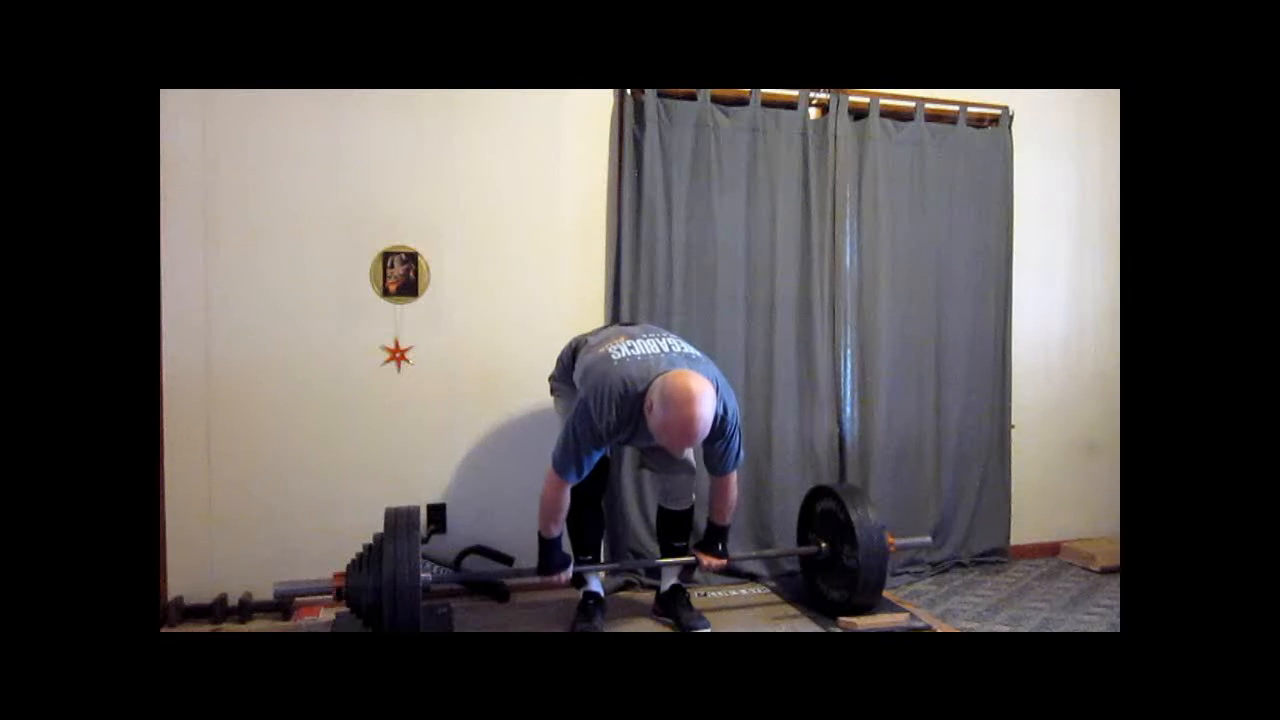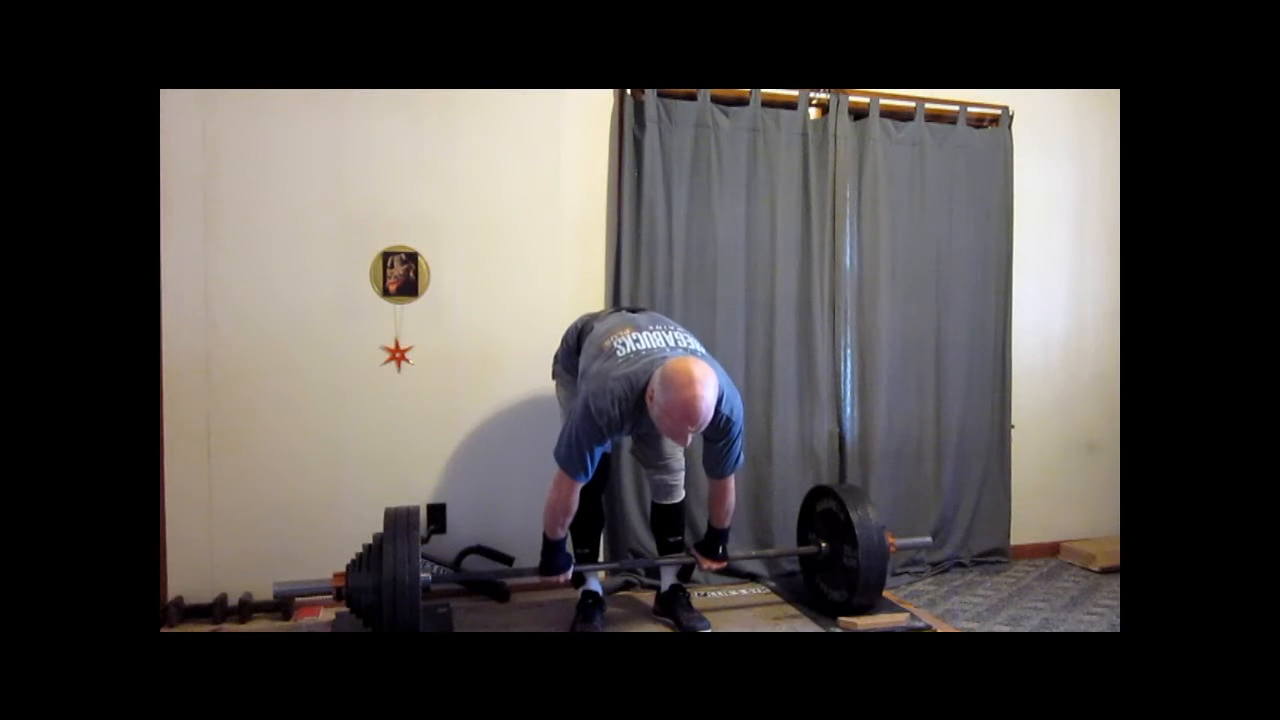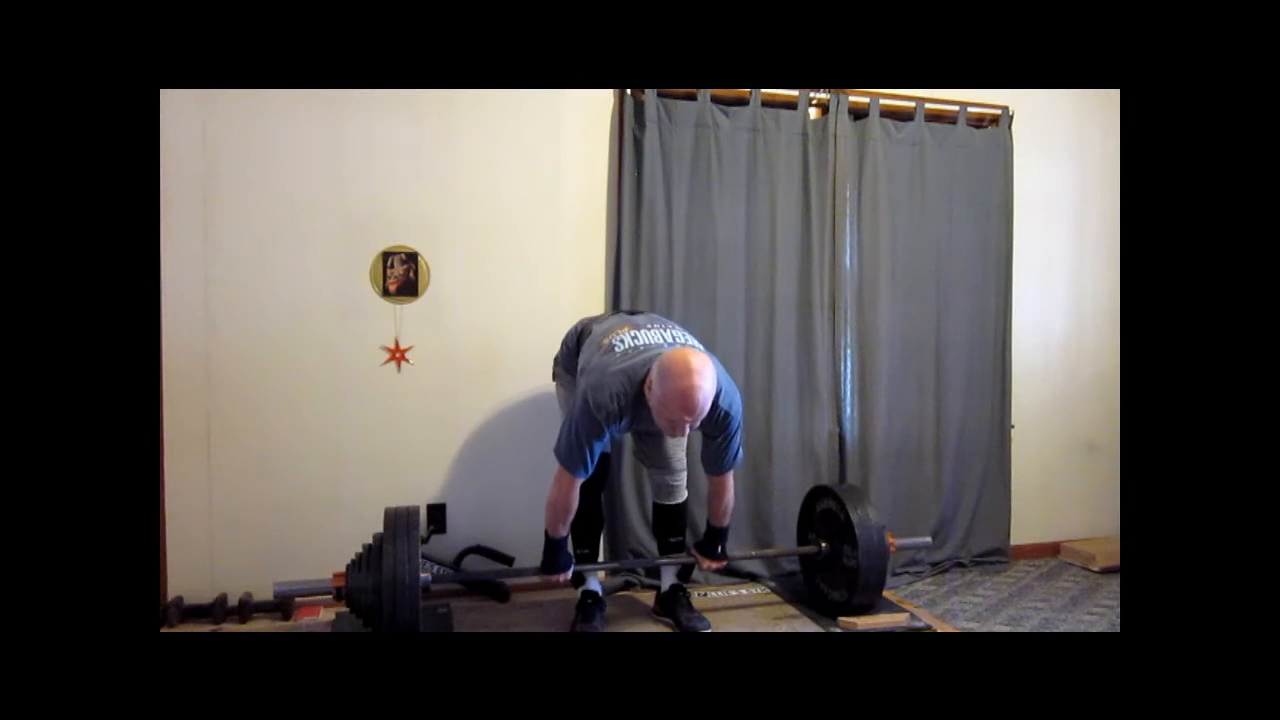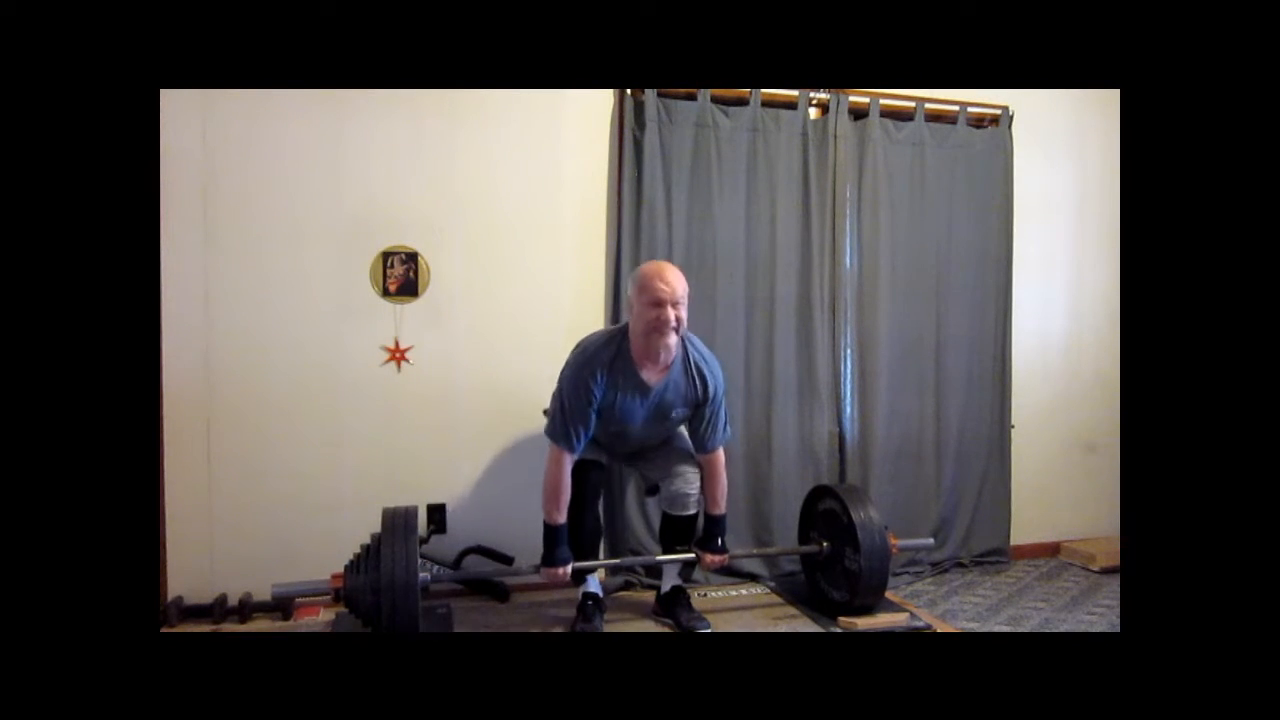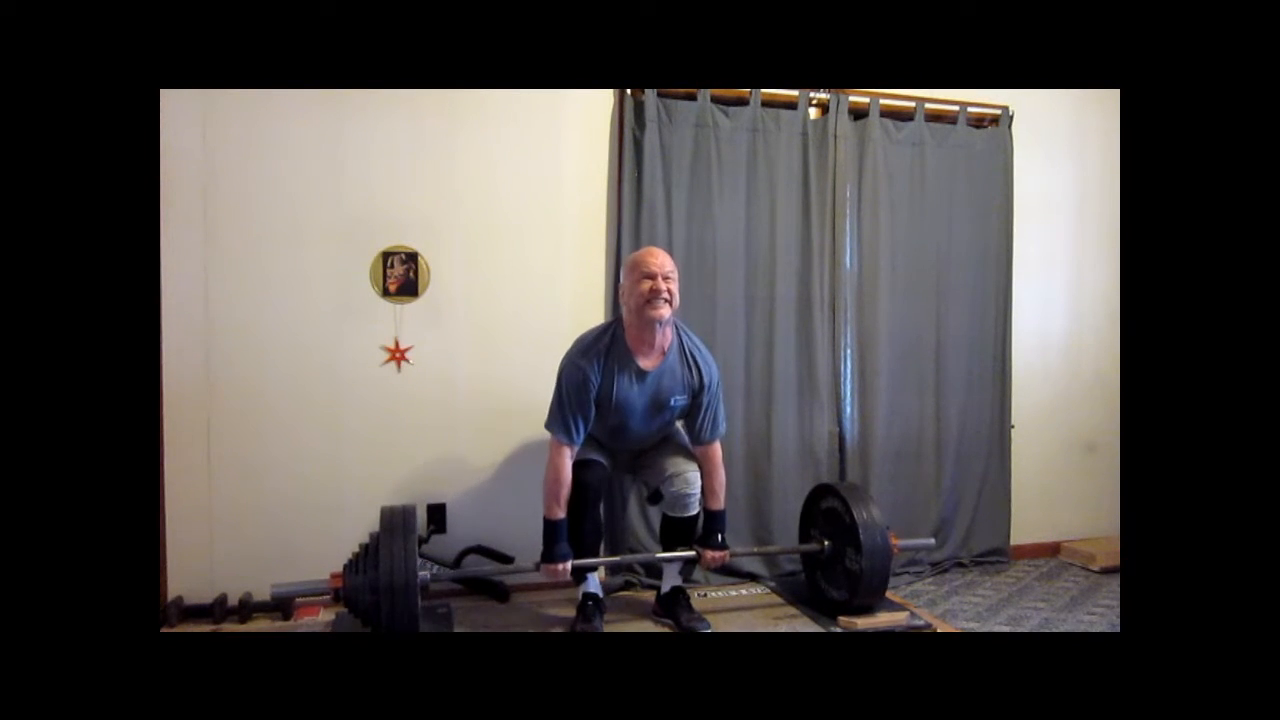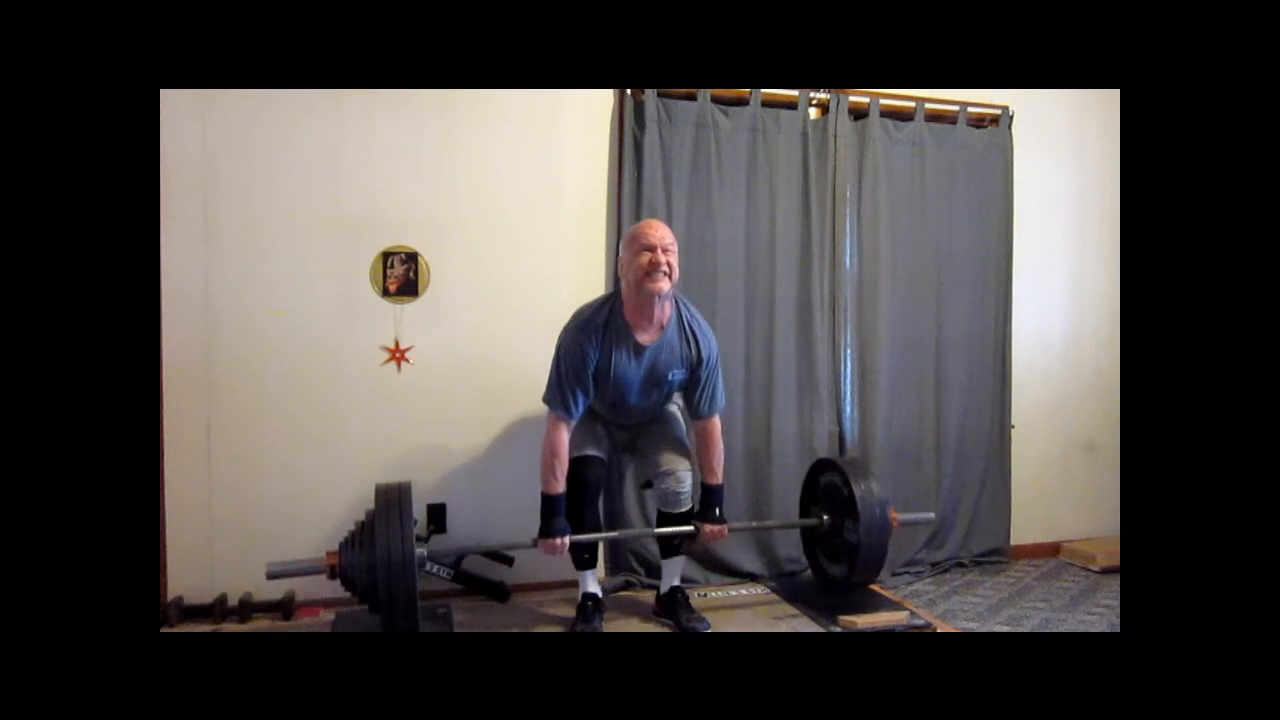
dt=0.5s
person 1, frame 1
left shoulder: (719, 401)
right shoulder: (600, 403)
left elbow: (724, 477)
right elbow: (559, 483)
left wrist: (715, 542)
right wrist: (551, 554)
right hip: (576, 376)
left knee: (680, 479)
right knee: (587, 481)
left ankle: (671, 590)
right ankle: (591, 592)
person 1, frame 2
left shoulder: (726, 404)
right shoulder: (605, 400)
left elbow: (723, 481)
right elbow: (568, 484)
left wrist: (715, 543)
right wrist: (553, 554)
left knee: (669, 476)
right knee: (590, 478)
left ankle: (670, 591)
right ankle: (590, 591)
person 1, frame 3
left shoulder: (724, 398)
right shoulder: (603, 394)
left elbow: (721, 477)
right elbow: (568, 480)
left wrist: (714, 542)
right wrist: (555, 553)
right hip: (580, 361)
left knee: (671, 475)
right knee: (589, 478)
left ankle: (671, 589)
right ankle: (590, 591)
person 1, frame 4
left shoulder: (703, 368)
right shoulder: (591, 361)
left elbow: (712, 455)
right elbow: (562, 457)
left wrist: (715, 534)
right wrist: (554, 545)
left hip: (658, 438)
right hip: (592, 439)
left knee: (687, 482)
right knee: (583, 485)
left ankle: (671, 591)
right ankle: (589, 594)
person 1, frame 5
left shoulder: (697, 360)
right shoulder: (589, 356)
left elbow: (709, 449)
right elbow: (562, 450)
left wrist: (715, 530)
right wrist: (554, 541)
left hip: (657, 441)
right hip: (594, 442)
left knee: (687, 482)
right knee: (584, 482)
left ankle: (671, 593)
right ankle: (590, 596)
person 1, frame 6
left shoulder: (696, 333)
right shoulder: (587, 329)
left elbow: (707, 422)
right elbow: (560, 425)
left wrist: (713, 505)
right wrist: (552, 516)
left hip: (655, 413)
right hip: (592, 416)
left knee: (679, 482)
right knee: (584, 482)
left ankle: (670, 593)
right ankle: (590, 597)
